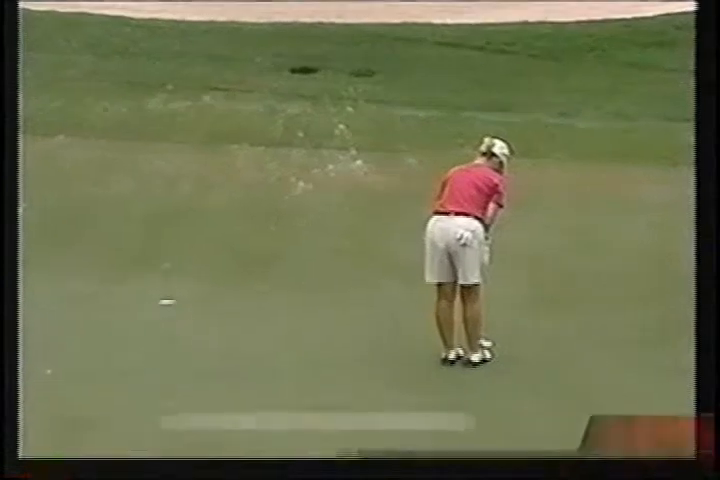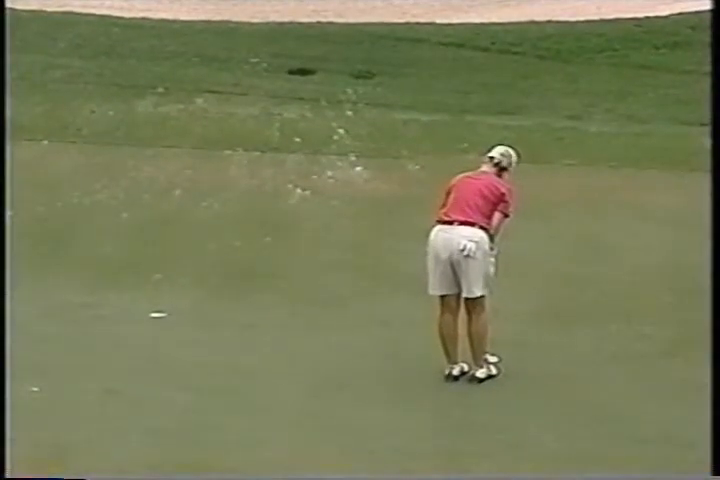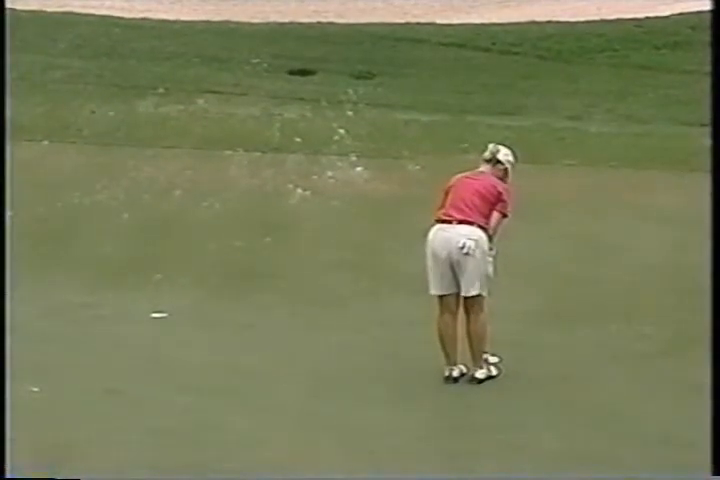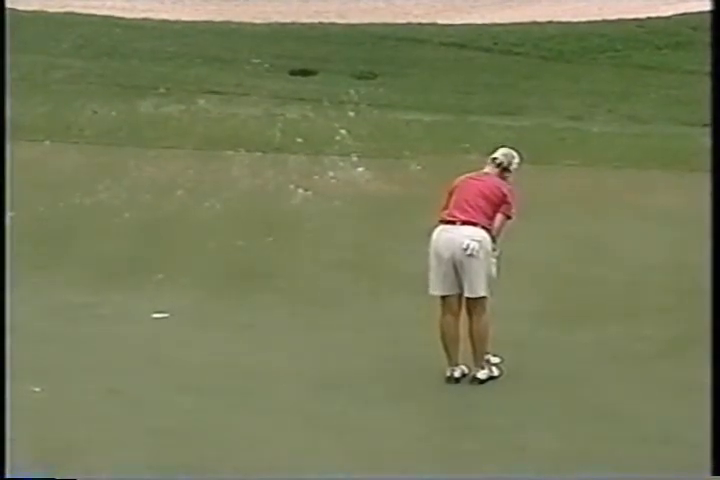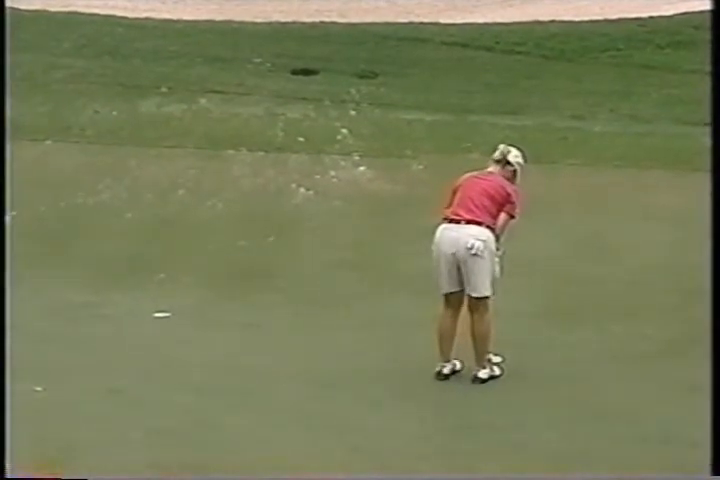
dt=1s
person 1, frame 1
left shoulder: (453, 172)
right shoulder: (496, 180)
right elbow: (489, 217)
right wrist: (483, 237)
left hip: (437, 226)
right hip: (466, 229)
left knee: (444, 295)
right knee: (471, 296)
left ankle: (449, 350)
right ankle: (474, 352)
person 1, frame 2
left shoulder: (458, 180)
right shoulder: (503, 189)
right elbow: (494, 227)
right wrist: (488, 248)
left hip: (440, 235)
right hip: (471, 239)
left knee: (448, 308)
right knee: (476, 309)
left ankle: (453, 366)
right ankle: (480, 367)
person 1, frame 3
left shoulder: (456, 180)
right shoulder: (500, 188)
right elbow: (492, 227)
right wrist: (487, 249)
left hip: (439, 235)
right hip: (469, 238)
left knee: (447, 309)
right knee: (475, 309)
left ankle: (452, 367)
right ankle: (479, 368)
person 1, frame 4
left shoulder: (461, 181)
right shoulder: (505, 190)
right elbow: (496, 228)
right wrist: (491, 249)
left hip: (442, 235)
right hip: (473, 239)
left knee: (449, 309)
right knee: (477, 310)
left ankle: (453, 368)
right ankle: (481, 368)
person 1, frame 5
left shoulder: (465, 179)
right shoulder: (509, 189)
right elbow: (499, 228)
right wrist: (493, 248)
left hip: (446, 234)
right hip: (476, 239)
left knee: (450, 305)
right knee: (479, 309)
left ankle: (445, 364)
right ankle: (482, 368)
